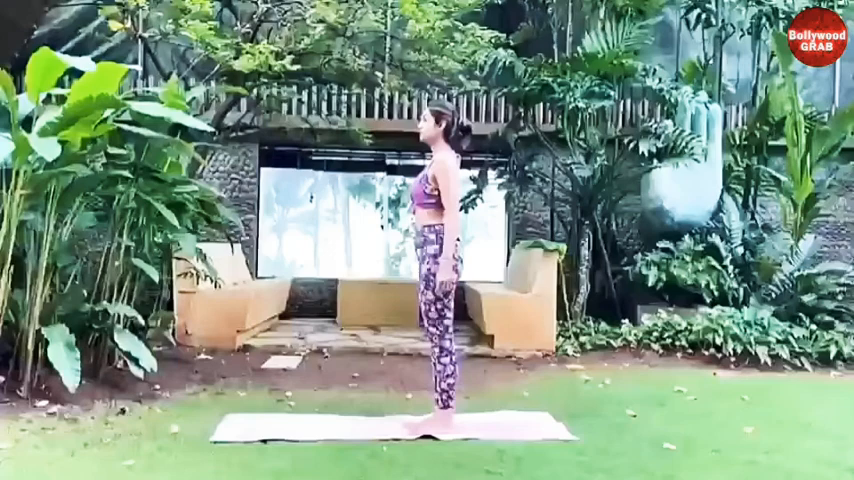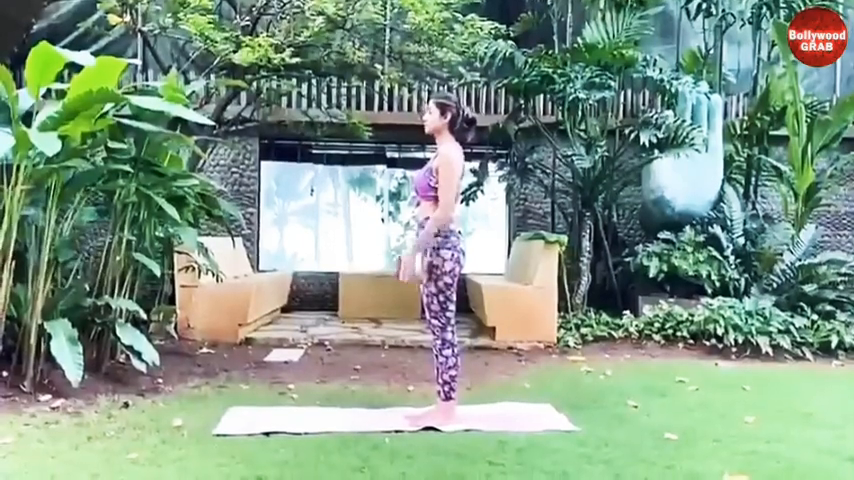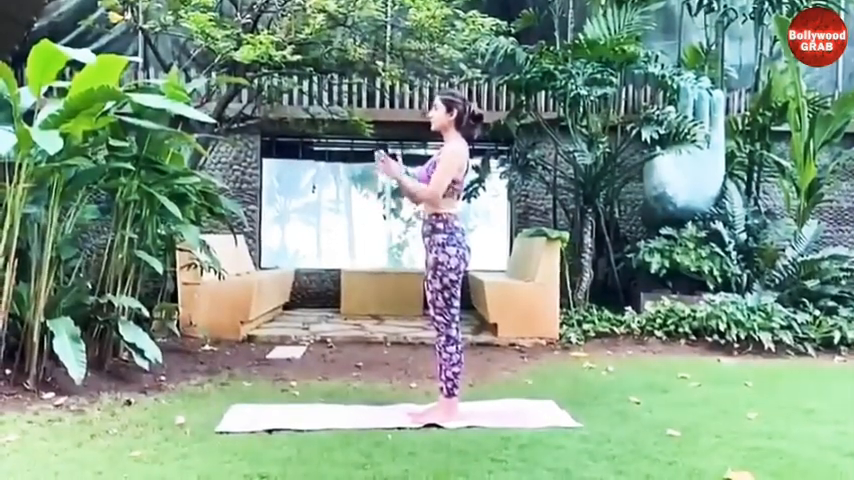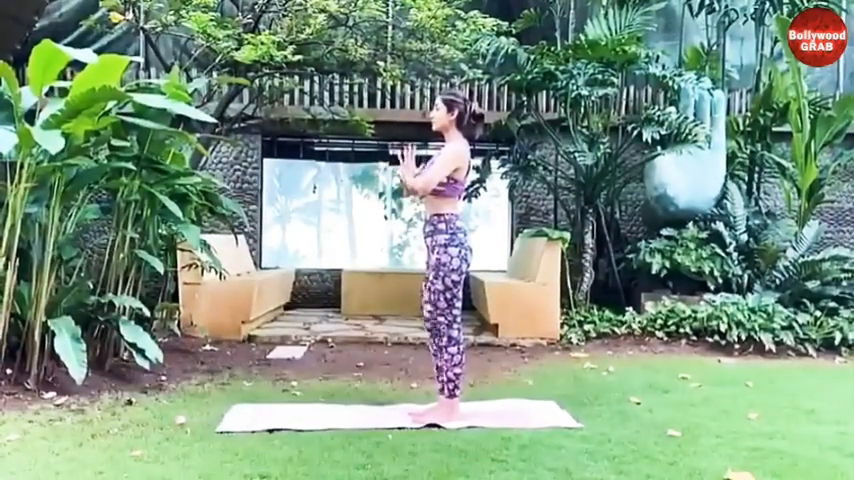
dt=1s
person 1, frame 1
left shoulder: (444, 160)
right shoulder: (438, 160)
left elbow: (452, 214)
left wrist: (447, 262)
left hip: (437, 249)
right hip: (430, 249)
left knee: (440, 334)
right knee: (436, 333)
left ankle: (444, 416)
right ankle: (441, 412)
person 1, frame 2
left shoulder: (449, 153)
right shoulder: (442, 153)
left elbow: (443, 210)
left wrist: (413, 250)
right wrist: (415, 249)
left hip: (442, 244)
right hip: (434, 244)
left knee: (443, 327)
right knee: (439, 326)
left ankle: (447, 408)
right ankle: (444, 403)
person 1, frame 3
left shoulder: (455, 148)
right shoulder: (447, 150)
left elbow: (432, 194)
right elbow: (420, 197)
left wrist: (400, 175)
right wrist: (399, 176)
left hip: (446, 238)
right hip: (438, 237)
left knee: (446, 322)
right knee: (442, 322)
left ankle: (449, 405)
right ankle: (446, 400)
person 1, frame 4
left shoulder: (456, 148)
right shoulder: (448, 150)
left elbow: (423, 185)
right elbow: (414, 189)
left wrist: (409, 176)
right wrist: (408, 175)
left hip: (448, 239)
right hip: (439, 238)
left knee: (447, 322)
right knee: (436, 320)
left ankle: (450, 405)
right ankle: (445, 399)
